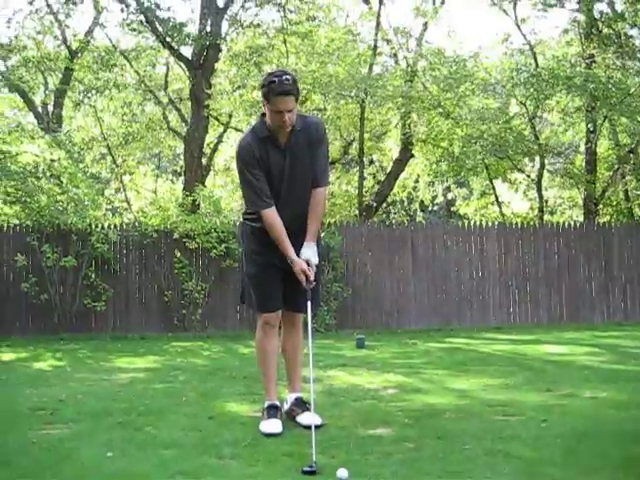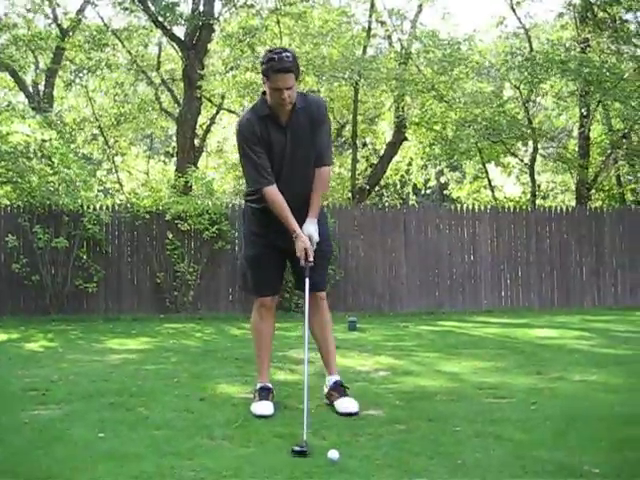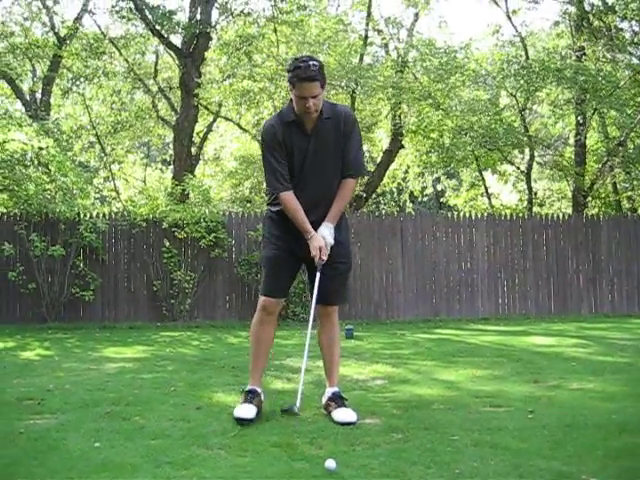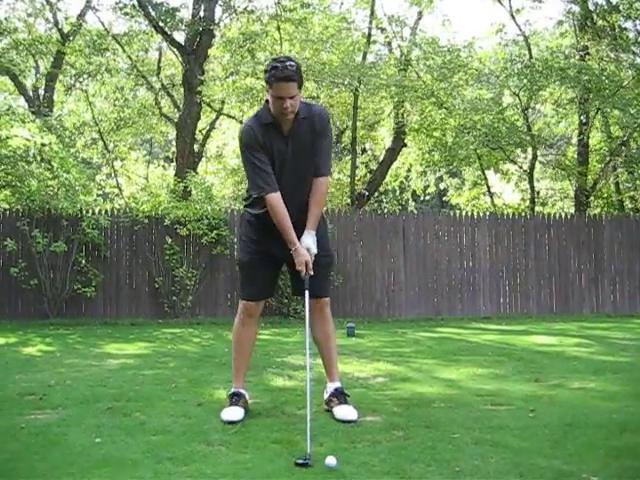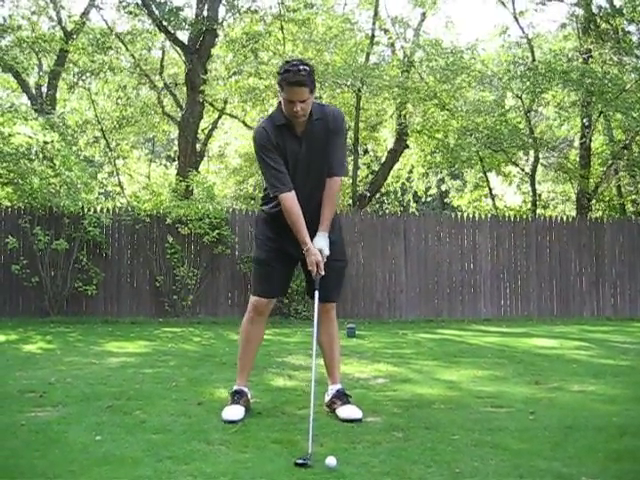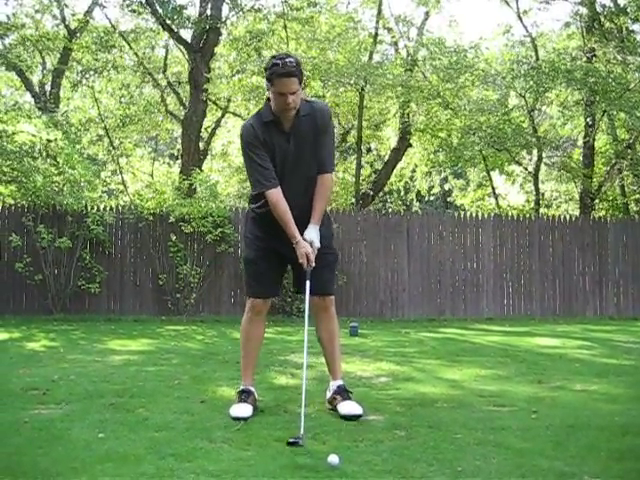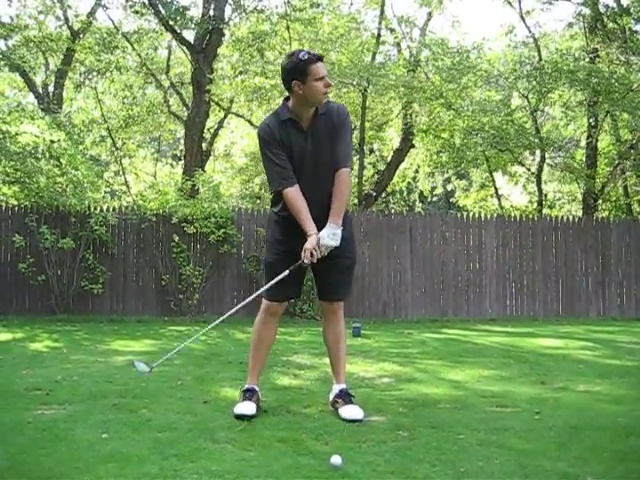
dt=0.5s
person 1, frame 1
left shoulder: (314, 130)
right shoulder: (249, 147)
left elbow: (319, 189)
right elbow: (265, 208)
left wrist: (310, 246)
right wrist: (292, 258)
left hip: (304, 238)
right hip: (263, 240)
left knee: (295, 319)
right knee: (269, 319)
left ankle: (295, 397)
right ankle: (271, 404)
person 1, frame 2
left shoulder: (316, 109)
right shoulder: (249, 124)
left elbow: (323, 167)
right elbow: (265, 185)
left wrist: (310, 223)
right wrist: (294, 233)
left hip: (309, 217)
right hip: (265, 221)
left knee: (318, 298)
right knee: (265, 302)
left ankle: (333, 381)
right ankle: (263, 385)
person 1, frame 3
left shoulder: (344, 119)
right shoulder: (273, 129)
left elbow: (351, 177)
right elbow: (283, 190)
left wrist: (328, 227)
right wrist: (310, 235)
left hip: (330, 227)
right hip: (284, 227)
left knee: (328, 310)
right knee: (268, 304)
left ankle: (333, 393)
right ankle: (253, 389)
person 1, frame 4
left shoulder: (318, 118)
right shoulder: (252, 131)
left elbow: (321, 178)
right elbow: (270, 193)
left wrist: (309, 235)
right wrist: (294, 247)
left hip: (309, 224)
right hip: (262, 228)
left knee: (320, 304)
right knee: (249, 308)
left ankle: (334, 388)
right ankle: (238, 392)
person 1, frame 5
left shoulder: (332, 120)
right shoulder: (265, 133)
left elbow: (334, 178)
right elbow: (284, 193)
left wrist: (322, 235)
right wrist: (306, 246)
left hip: (323, 227)
right hip: (276, 228)
left knee: (326, 308)
right knee: (259, 305)
left ankle: (336, 390)
right ankle: (240, 391)
person 1, frame 6
left shoulder: (320, 115)
right shoulder: (252, 130)
left elbow: (325, 174)
right elbow: (270, 190)
left wrist: (312, 229)
right wrist: (295, 240)
left hip: (313, 224)
right hip: (267, 226)
left knee: (324, 303)
right knee: (256, 305)
left ankle: (337, 387)
right ankle: (246, 389)
person 1, frame 7
left shoulder: (337, 115)
right shoulder: (271, 129)
left elbow: (343, 171)
right elbow: (288, 187)
left wrist: (333, 227)
right wrist: (310, 234)
left hip: (333, 228)
right hip: (287, 228)
left knee: (333, 307)
right knee: (272, 306)
left ankle: (340, 389)
right ankle: (251, 388)
